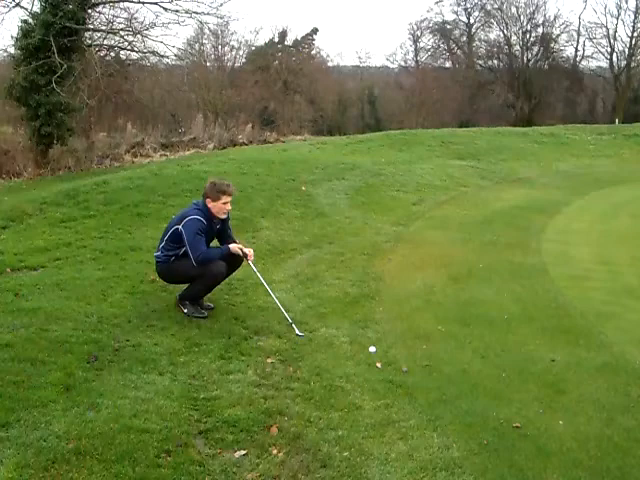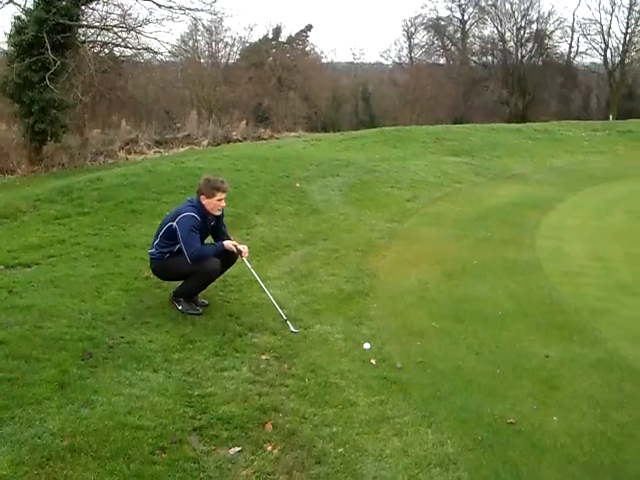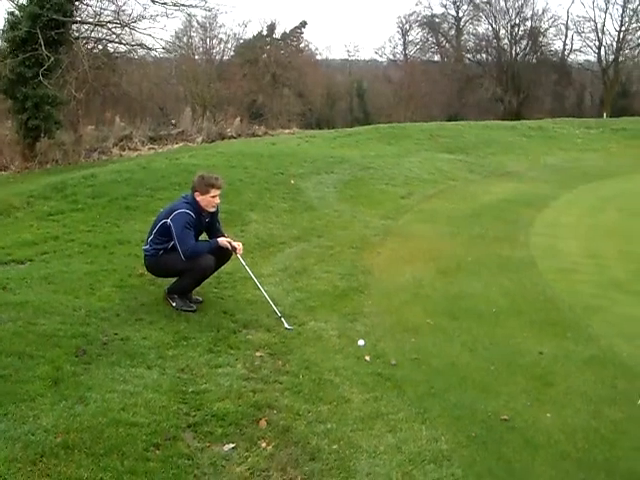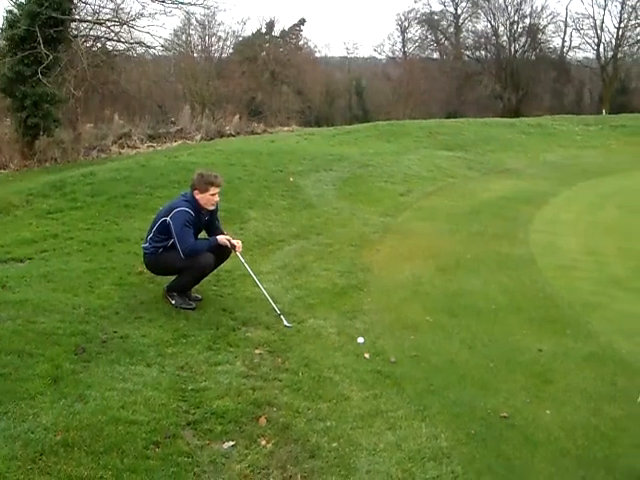
dt=0.2s
person 1, frame 1
left shoulder: (220, 213)
right shoulder: (193, 221)
left elbow: (227, 239)
right elbow: (199, 258)
left wrist: (242, 250)
right wrist: (228, 249)
left hip: (191, 256)
right hip: (169, 265)
left knee: (235, 258)
right knee: (216, 268)
left ankle: (195, 296)
right ankle: (185, 299)
person 1, frame 2
left shoulder: (214, 210)
right shoulder: (187, 218)
left elbow: (221, 236)
right elbow: (193, 255)
left wrist: (236, 246)
right wrist: (222, 246)
left hip: (186, 253)
right hip: (163, 262)
left knee: (230, 255)
right knee: (211, 265)
left ankle: (190, 292)
right ankle: (180, 296)
person 1, frame 3
left shoulder: (209, 207)
right shoulder: (182, 214)
left elbow: (216, 233)
right elbow: (188, 252)
left wrist: (230, 243)
right wrist: (217, 243)
left hip: (180, 250)
right hip: (157, 258)
left knee: (224, 252)
right knee: (205, 262)
left ankle: (184, 290)
right ankle: (174, 293)
person 1, frame 4
left shoulder: (208, 205)
right shoulder: (181, 213)
left elbow: (215, 231)
right elbow: (187, 250)
left wrist: (230, 241)
right wrist: (216, 241)
left hip: (179, 248)
right hip: (156, 256)
left knee: (223, 250)
right knee: (204, 260)
left ankle: (183, 287)
right ankle: (173, 291)
